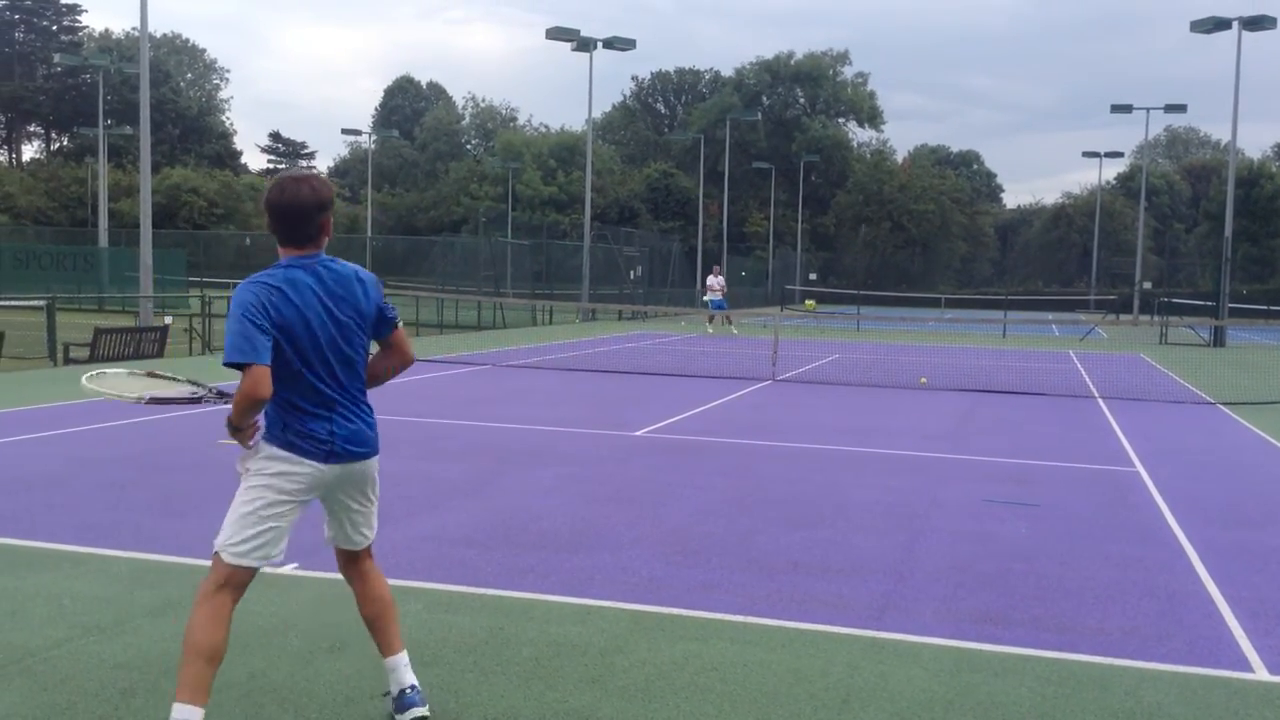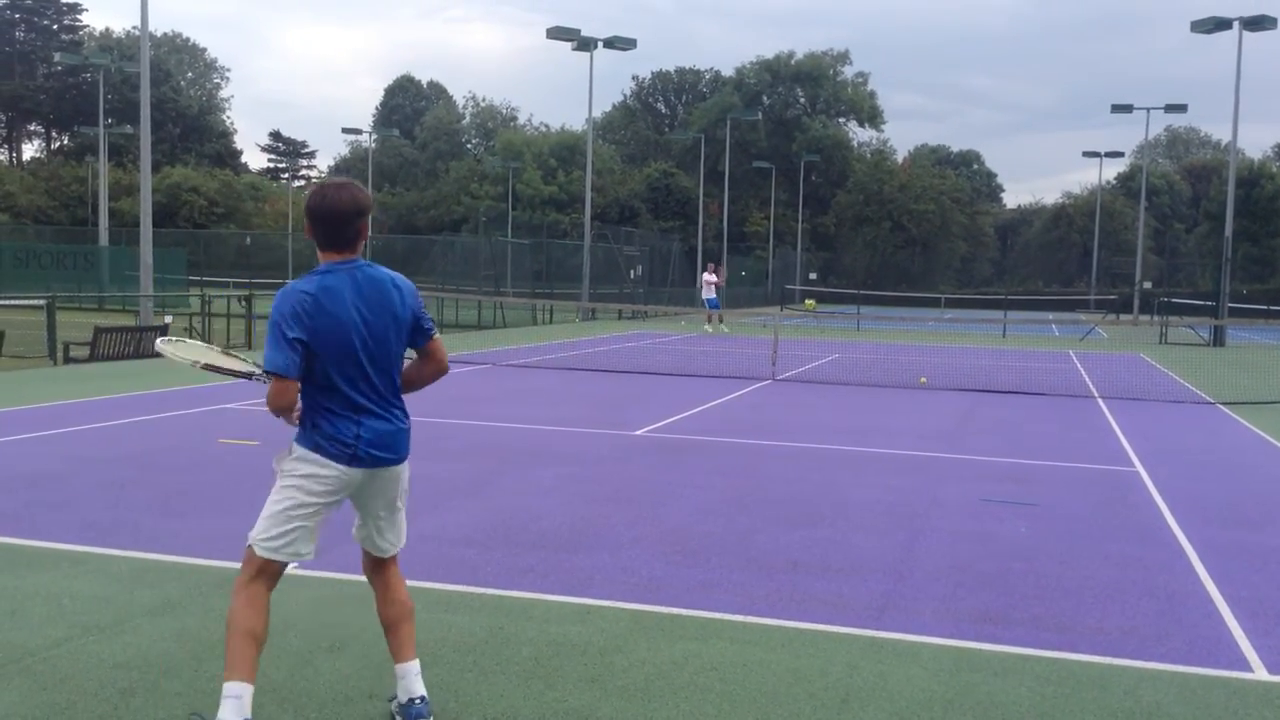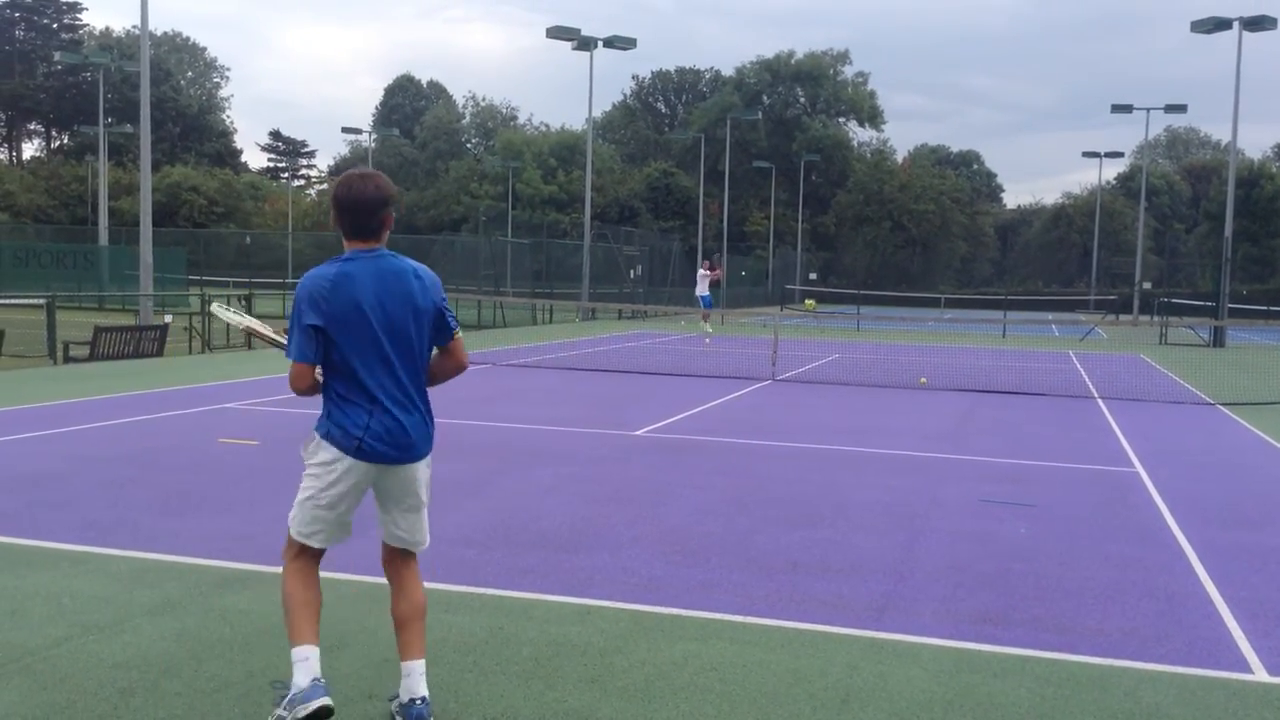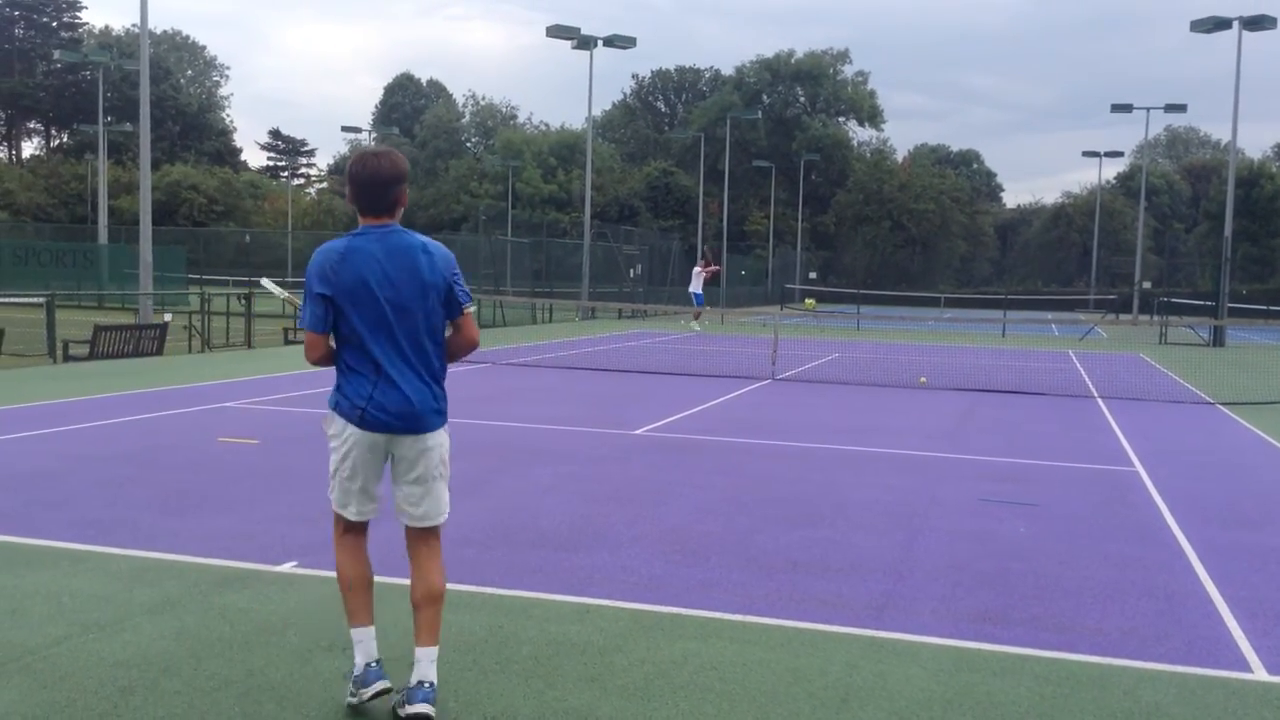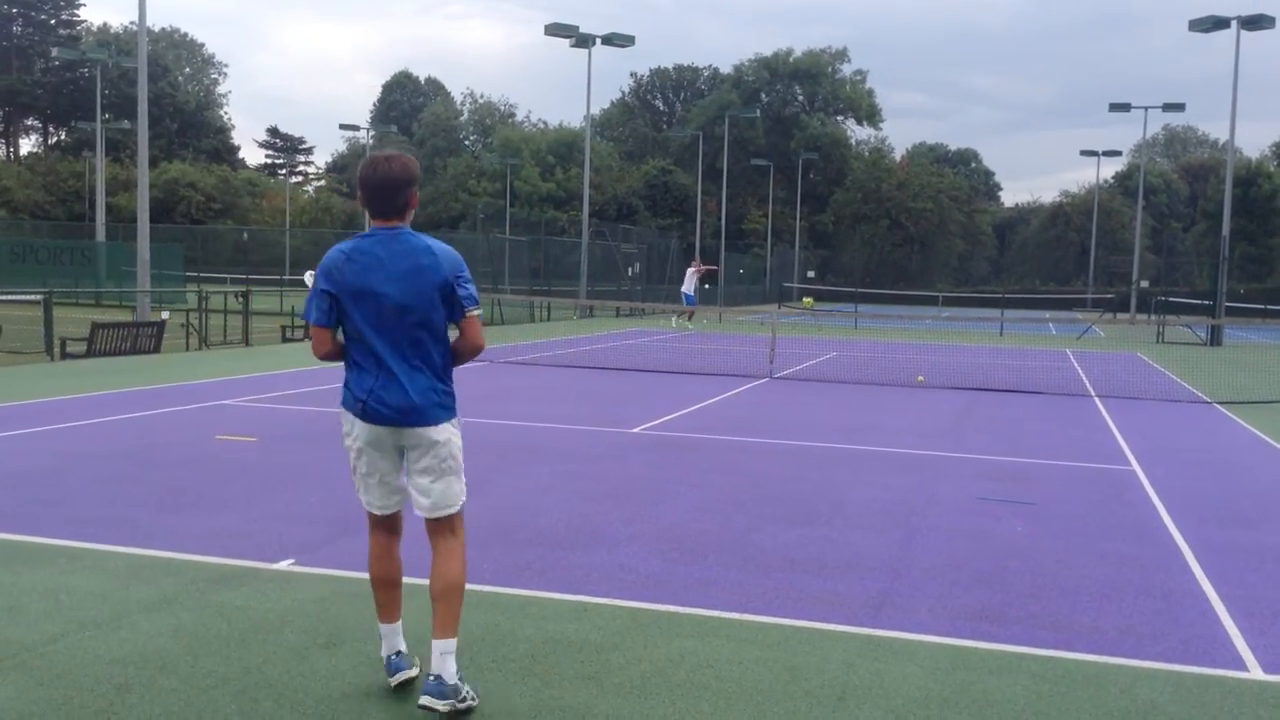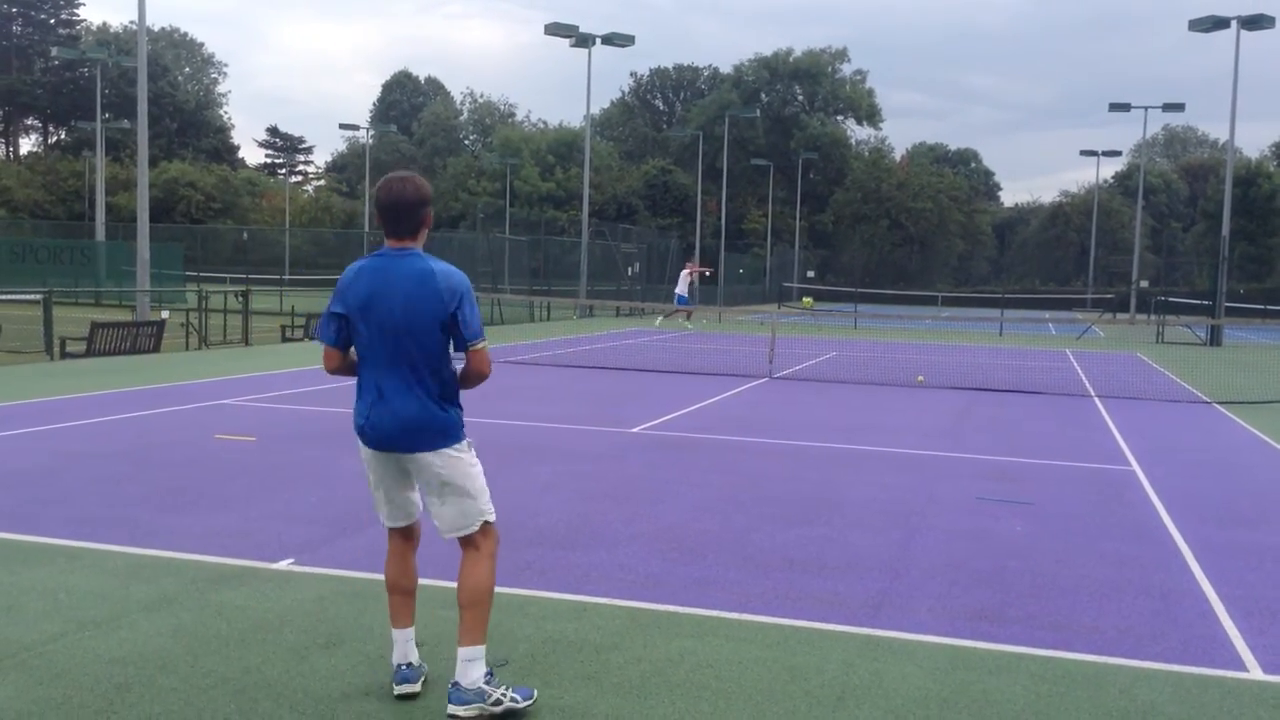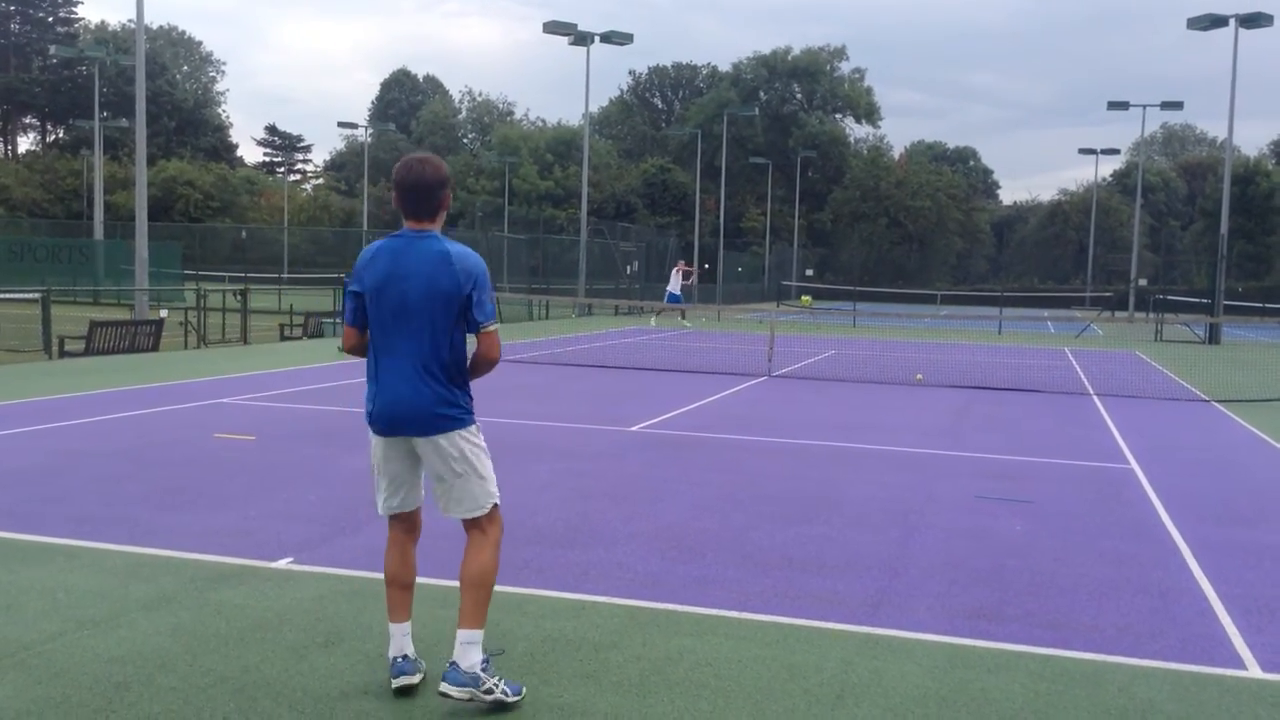
dt=0.1s
person 1, frame 1
left shoulder: (257, 295)
right shoulder: (362, 282)
left elbow: (256, 390)
right elbow: (400, 357)
left wrist: (238, 422)
left hip: (291, 454)
right hip: (357, 449)
left knee: (220, 588)
right knee: (359, 560)
person 1, frame 2
left shoulder: (296, 301)
right shoulder: (399, 288)
left elbow: (282, 399)
right elbow: (436, 364)
left wrist: (286, 408)
left hip: (322, 456)
right hip: (388, 452)
left knee: (255, 578)
right knee: (384, 567)
person 1, frame 3
left shoulder: (317, 287)
right shoulder: (423, 280)
left elbow: (302, 383)
right elbow: (456, 362)
left hip: (343, 444)
right hip: (408, 444)
left knee: (301, 558)
right knee: (403, 562)
person 1, frame 4
left shoulder: (328, 260)
right shoulder: (436, 256)
left elbow: (316, 352)
right elbow: (467, 338)
left hip: (358, 415)
right hip: (423, 417)
left knee: (350, 533)
right knee: (425, 544)
left ankle: (367, 665)
person 1, frame 5
left shoulder: (337, 261)
right shoulder: (442, 258)
left elbow: (323, 347)
right elbow: (472, 342)
left hip: (366, 413)
right hip: (428, 414)
left knee: (385, 527)
right knee: (448, 532)
left ankle: (396, 654)
right ankle: (441, 675)
person 1, frame 6
left shoulder: (353, 280)
right shoulder: (450, 282)
left elbow: (334, 362)
right elbow: (480, 368)
left hip: (377, 432)
right hip: (436, 433)
left knee: (402, 536)
right knee: (480, 543)
left ankle: (405, 663)
person 1, frame 7
left shoulder: (369, 259)
right shoulder: (466, 265)
left elbow: (352, 343)
right elbow: (491, 352)
left hip: (385, 416)
right hip: (444, 418)
left knee: (403, 526)
right knee: (486, 527)
left ankle: (400, 656)
right ankle: (469, 667)
